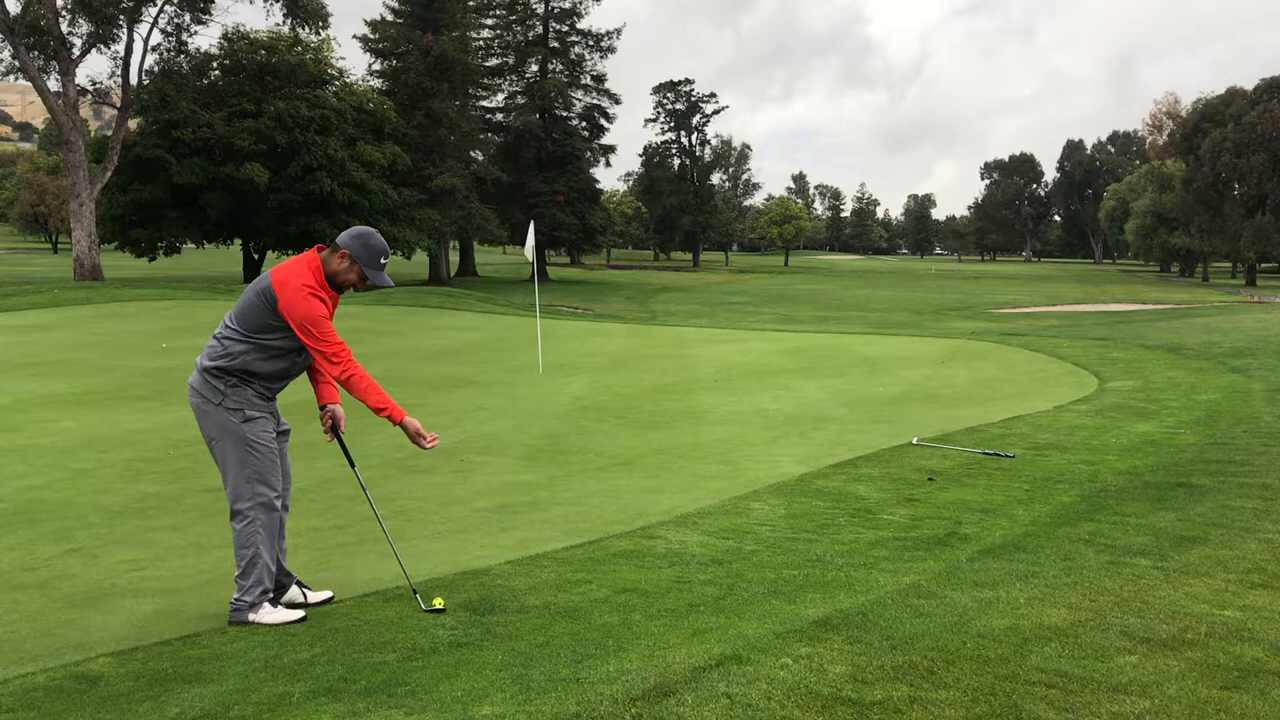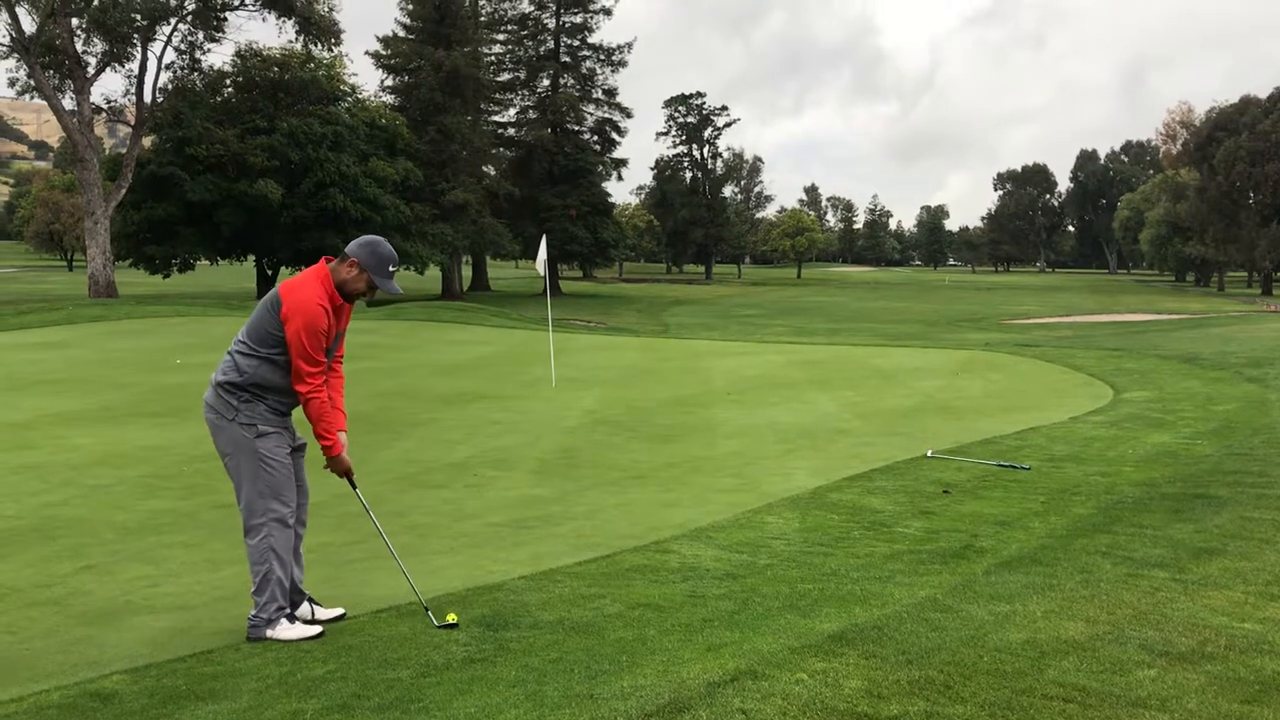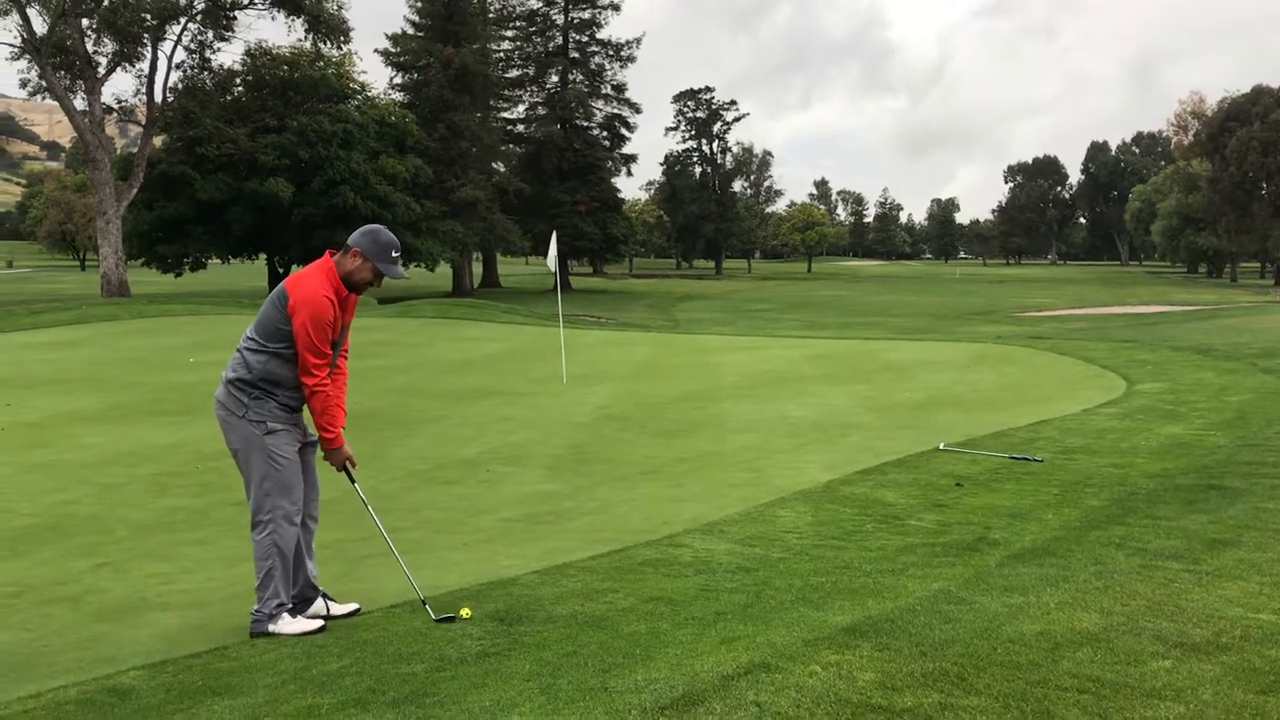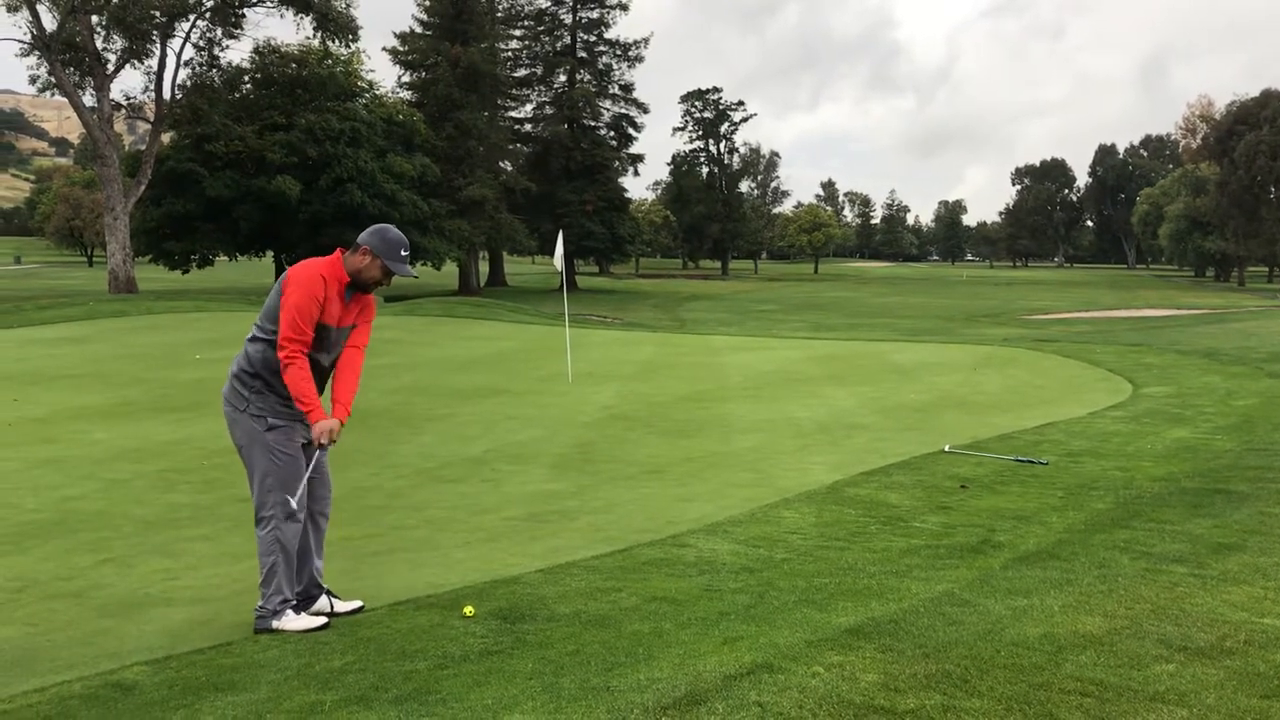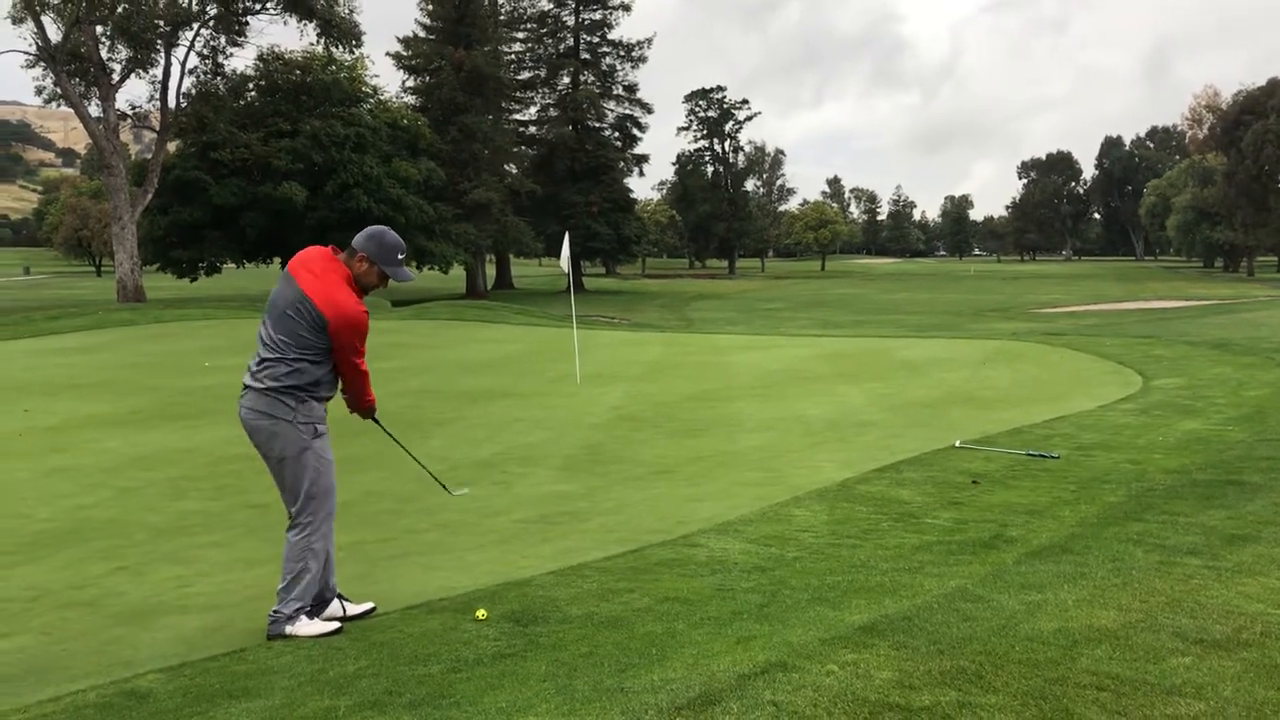
dt=1s
person 1, frame 1
left shoulder: (323, 281)
right shoulder: (300, 289)
left elbow: (320, 352)
right elbow: (341, 364)
left wrist: (328, 401)
right wrist: (402, 419)
left hip: (252, 394)
right hip: (227, 393)
left knee: (275, 491)
right knee: (257, 495)
left ankle: (276, 584)
right ankle: (251, 601)
person 1, frame 2
left shoulder: (340, 296)
right shoulder: (309, 302)
left elbow: (332, 366)
right elbow: (310, 386)
left wrist: (338, 429)
right wrist: (332, 448)
left hip: (270, 409)
right hip: (242, 409)
left knee: (292, 507)
right knee: (271, 512)
left ankle: (291, 601)
right ankle: (267, 617)
person 1, frame 3
left shoulder: (345, 290)
right shoulder: (314, 295)
left elbow: (337, 361)
right elbow: (315, 378)
left wrist: (336, 427)
right wrist: (333, 442)
left hip: (282, 406)
right hip: (254, 406)
left knee: (303, 505)
right knee: (279, 508)
left ankle: (304, 597)
right ankle: (270, 613)
person 1, frame 4
left shoulder: (364, 303)
right shoulder: (312, 276)
left elbow: (350, 360)
right elbow: (291, 351)
left wrist: (337, 416)
right wrist: (312, 412)
left hip: (300, 408)
right hip: (260, 402)
left knee: (315, 500)
right knee: (282, 505)
left ankle: (309, 594)
right ankle: (274, 608)
person 1, frame 5
left shoulder: (310, 257)
right shoulder: (345, 307)
right elbow: (352, 367)
left wrist: (354, 394)
right wrist: (366, 402)
left hip: (265, 402)
right hip: (288, 412)
left knee: (316, 507)
right knee: (314, 512)
left ankle: (321, 598)
right ankle: (288, 614)
